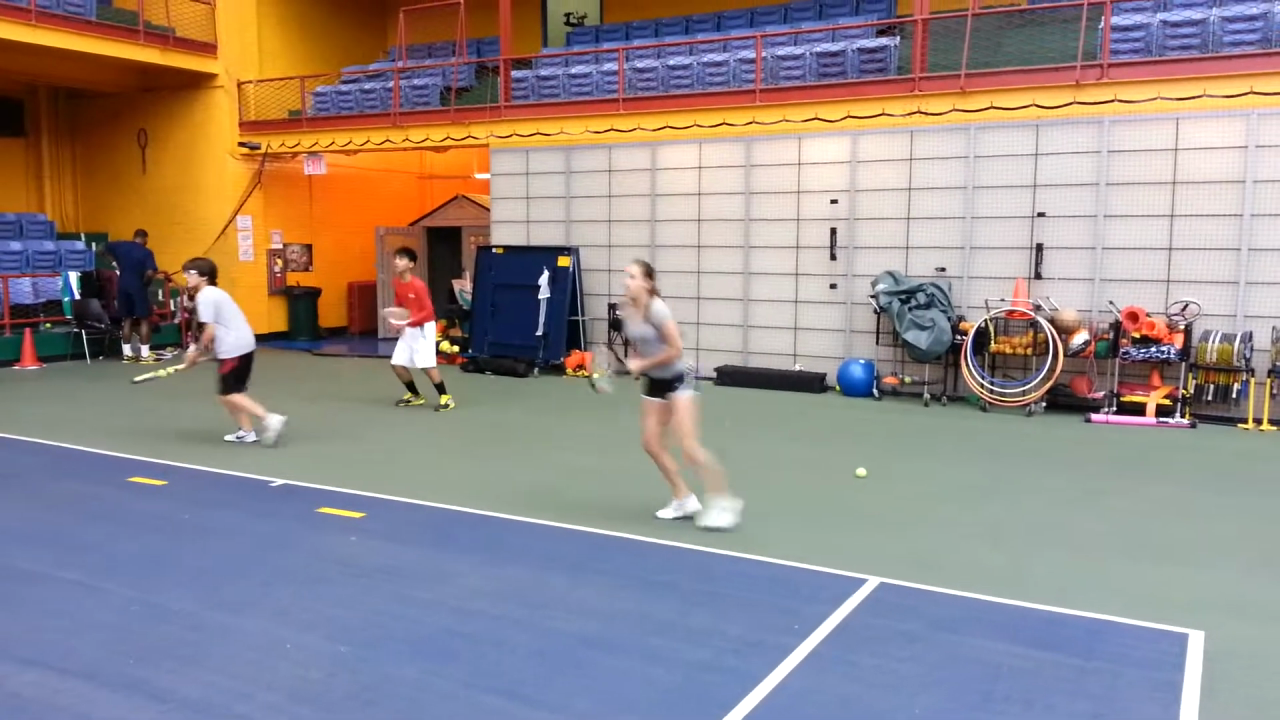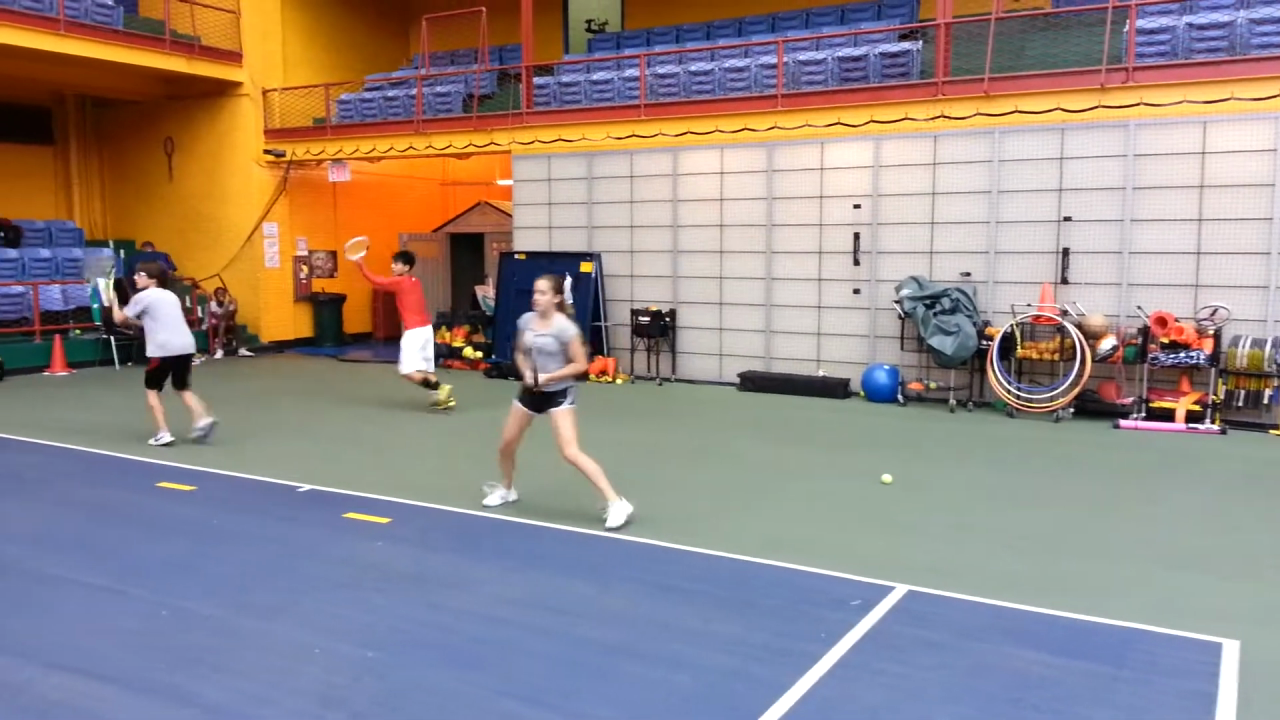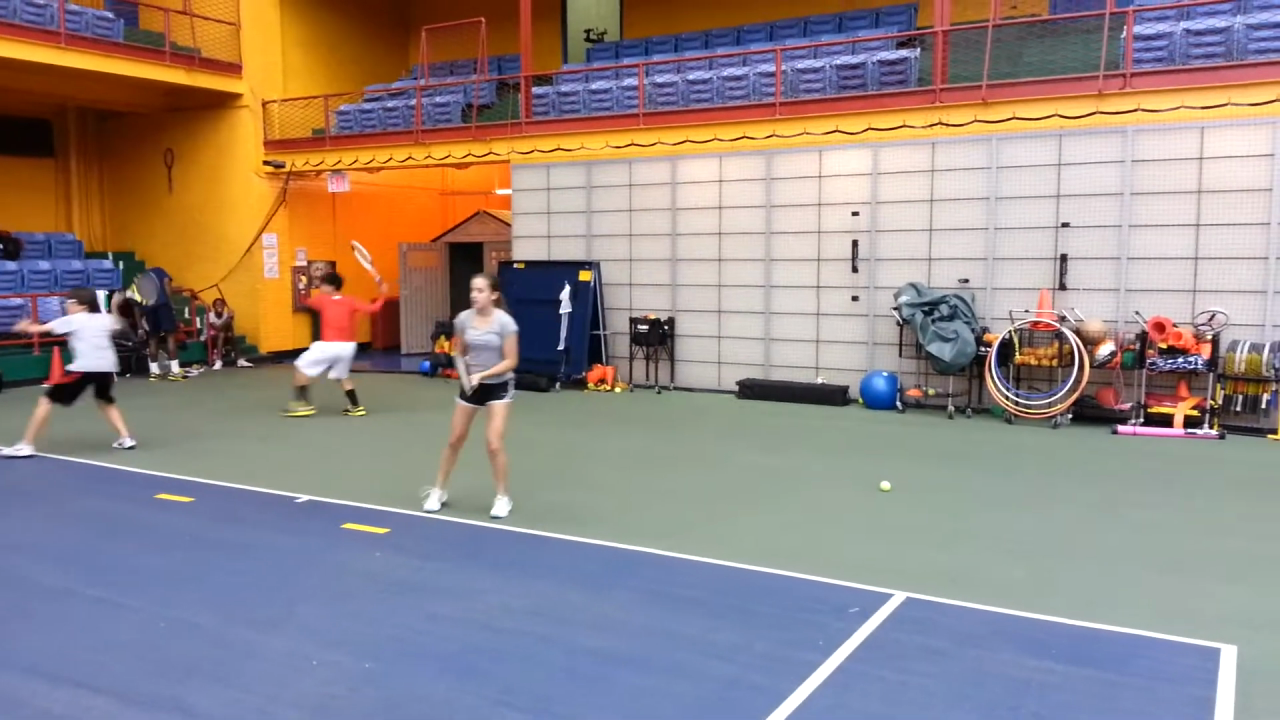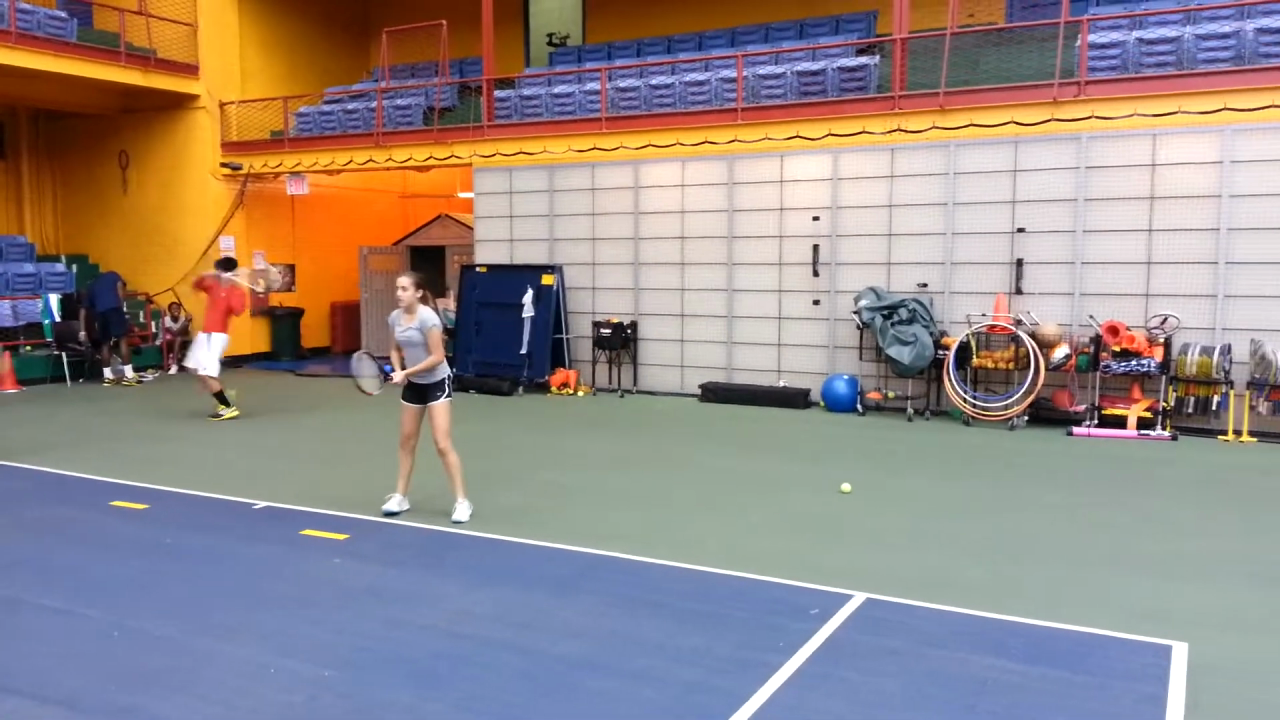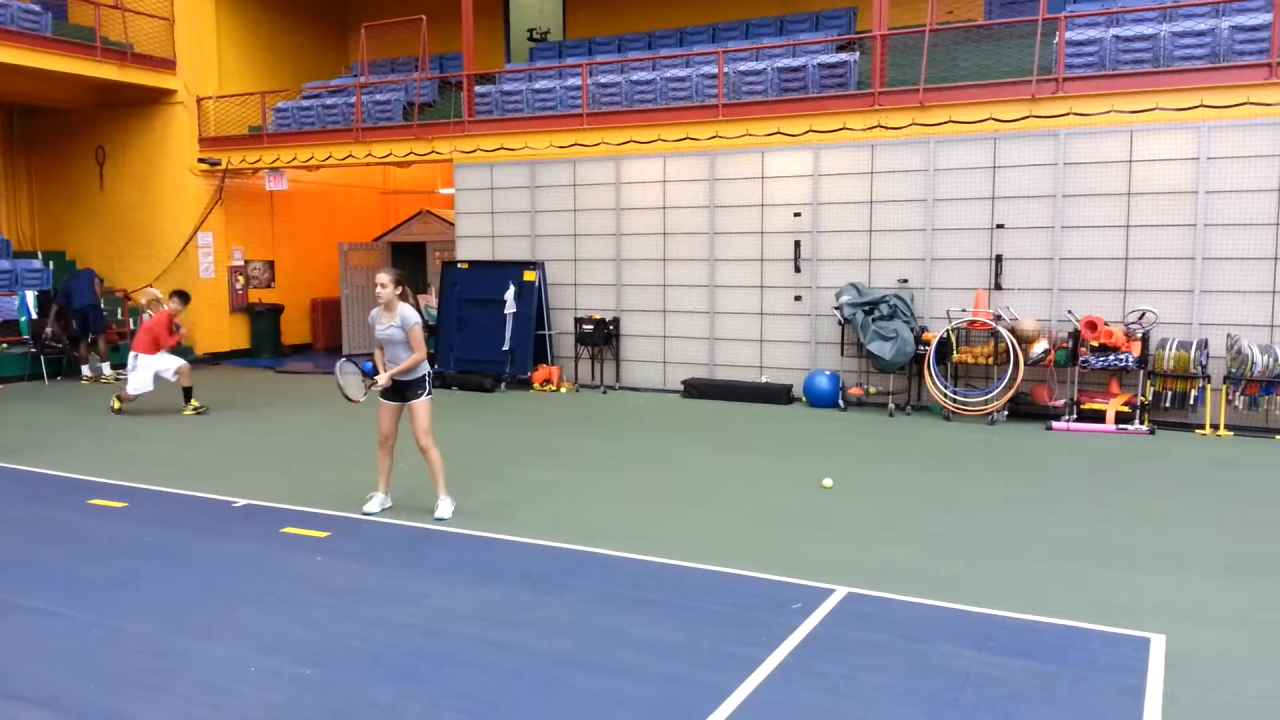
dt=0.5s
person 1, frame 1
left shoulder: (658, 310)
right shoulder: (627, 311)
left elbow: (677, 350)
left wrist: (643, 364)
right wrist: (638, 364)
left hip: (678, 377)
right hip: (654, 379)
left knee: (688, 446)
right knee: (651, 443)
left ankle: (723, 500)
right ankle: (685, 497)
person 1, frame 2
left shoulder: (565, 327)
right shoulder: (525, 321)
left elbow: (580, 365)
left wrist: (548, 377)
right wrist: (526, 372)
left hip: (558, 393)
right hip: (532, 392)
left knee: (571, 453)
right knee: (506, 445)
left ankle: (616, 503)
right ankle: (506, 490)
person 1, frame 3
left shoulder: (505, 322)
right shoulder: (463, 319)
left elbow: (511, 361)
right elbow: (459, 351)
left wrist: (482, 375)
right wrist: (464, 372)
left hip: (498, 385)
right hip: (470, 385)
left knee: (494, 444)
right knee: (454, 441)
left ankle: (502, 497)
right ankle: (439, 491)
person 1, frame 4
left shoulder: (427, 317)
right shoulder: (395, 317)
left elbow: (437, 357)
left wrist: (406, 372)
right wrist: (398, 372)
left hip: (436, 382)
right hip: (412, 384)
left knee: (442, 444)
right knee: (406, 441)
left ankle: (462, 502)
right ankle: (400, 497)
person 1, frame 5
left shoulder: (408, 314)
right shoulder: (375, 315)
left elbow: (420, 354)
left wrist: (390, 373)
right wrist: (382, 373)
left hip: (416, 380)
right hip: (392, 383)
left knee: (424, 442)
right knee: (385, 440)
left ankle: (444, 498)
right ankle: (382, 495)
